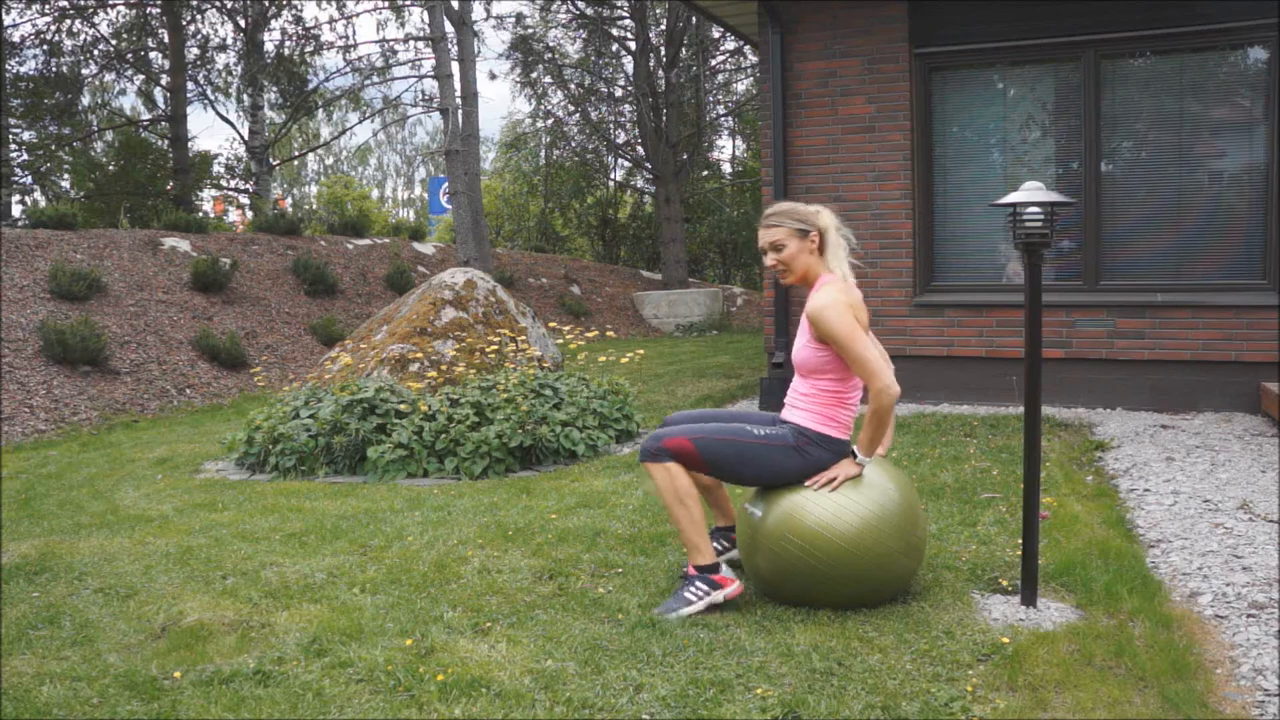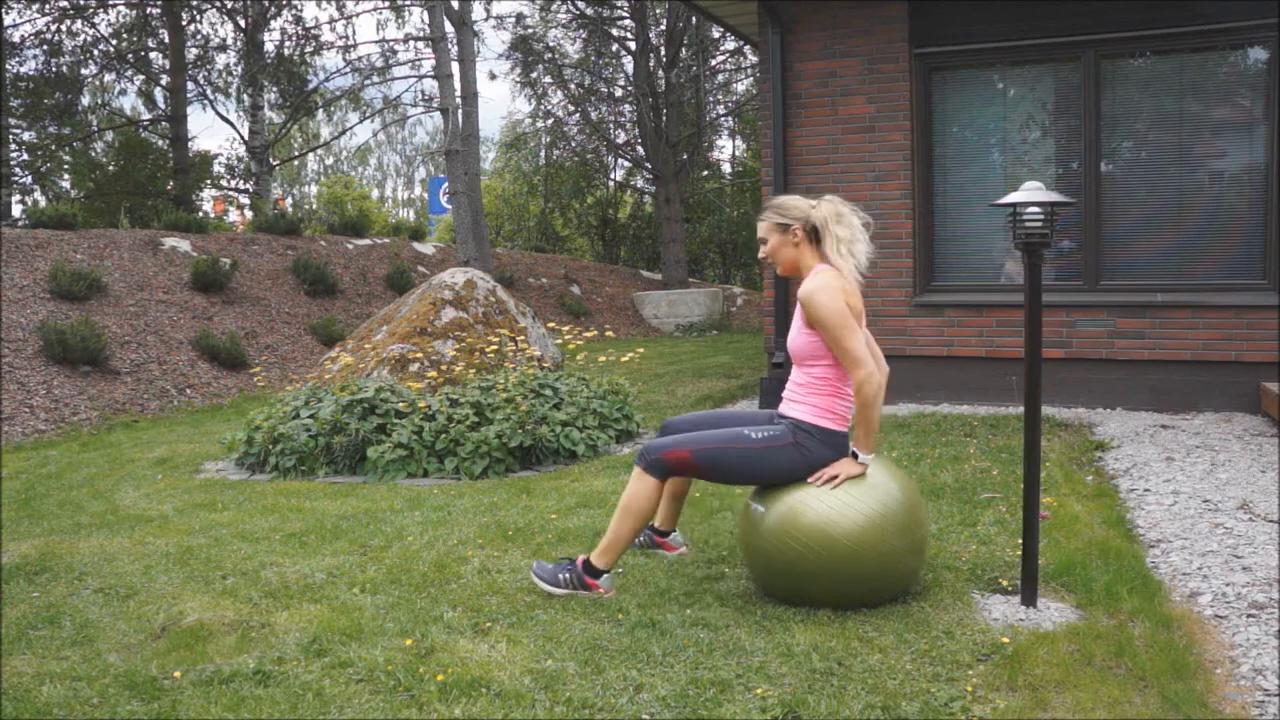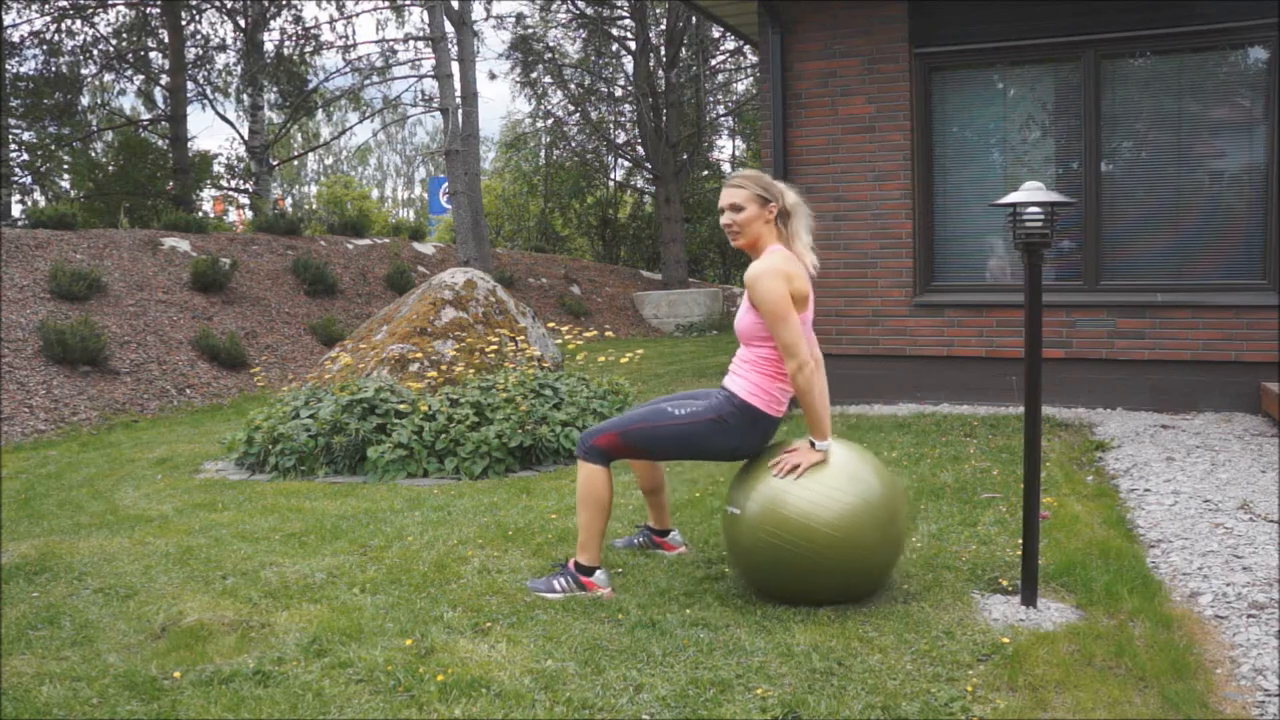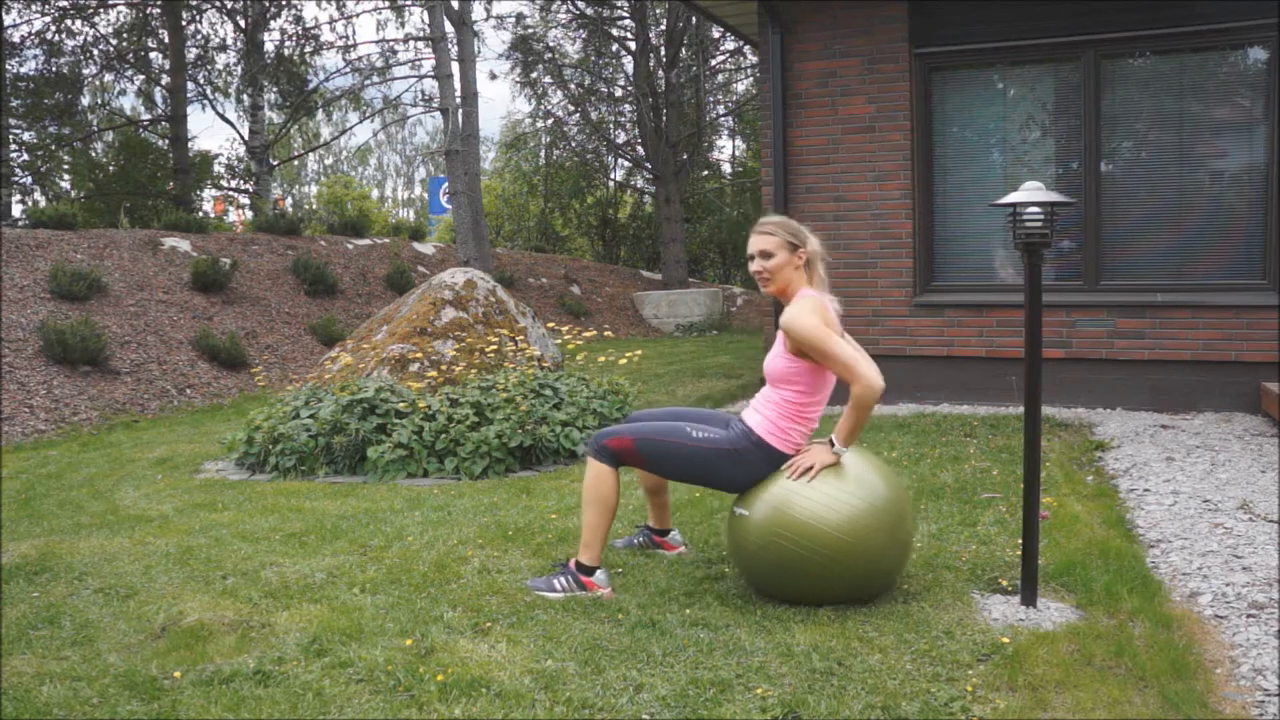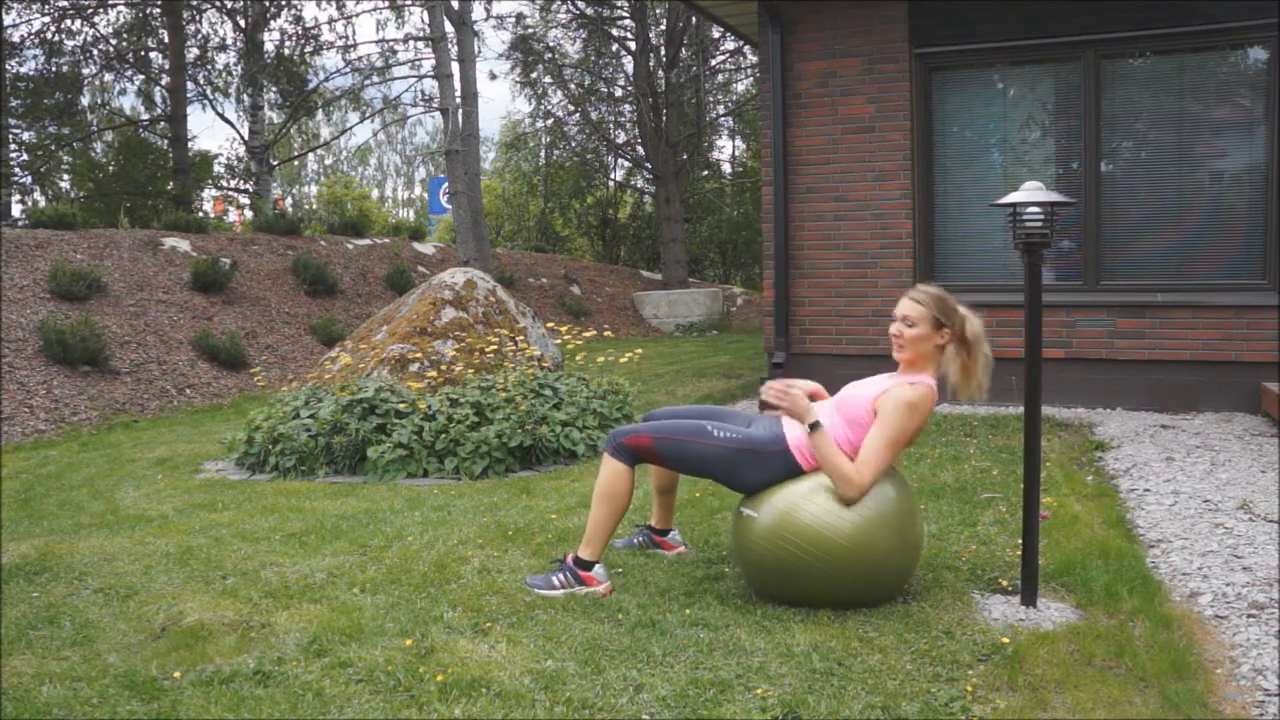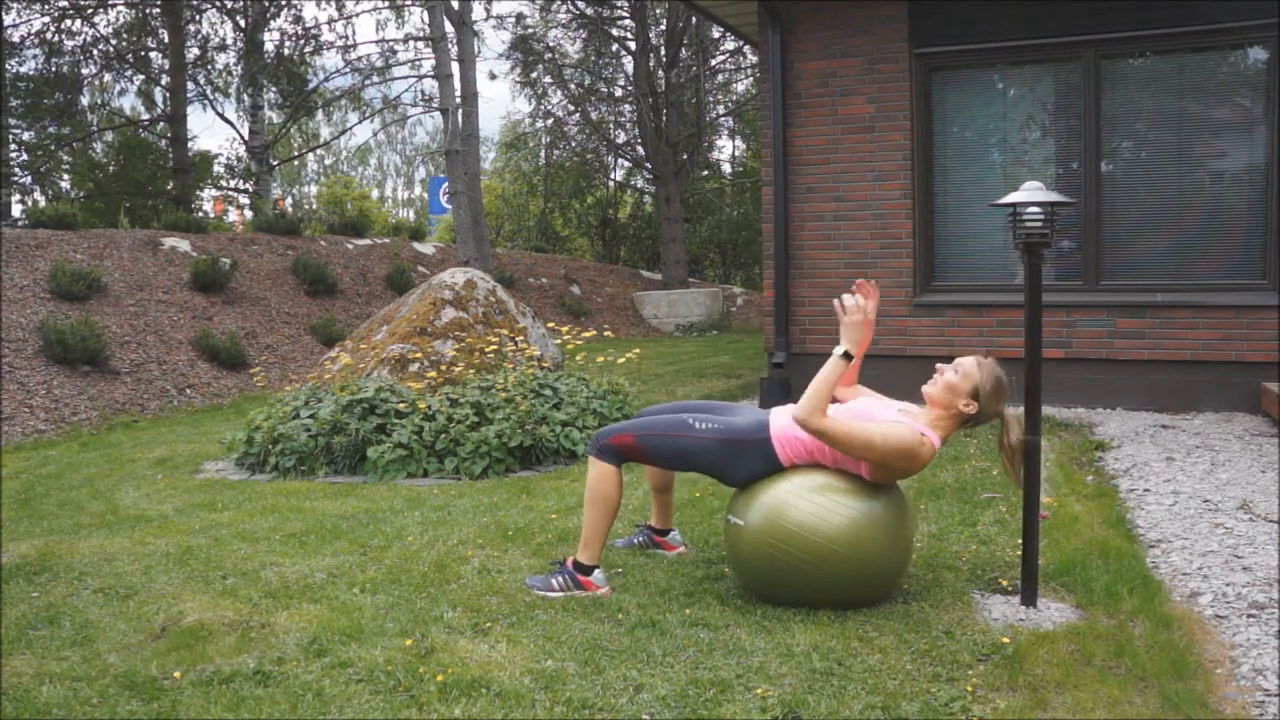
dt=0.4s
person 1, frame 1
left shoulder: (826, 303)
right shoulder: (831, 290)
left elbow: (885, 388)
right elbow: (883, 368)
left wrist: (858, 459)
right wrist: (879, 443)
left hip: (804, 448)
right hip: (796, 430)
left knee: (656, 448)
right knee: (675, 426)
left ankle: (710, 572)
right ankle: (729, 532)
person 1, frame 2
left shoulder: (818, 289)
right shoulder: (829, 285)
left elbow: (869, 377)
right elbow: (880, 368)
left wrist: (860, 457)
right wrist: (859, 443)
left hip: (805, 443)
right hip: (794, 427)
left knee: (656, 457)
right knee: (671, 432)
left ankle: (593, 573)
right ankle: (663, 531)
person 1, frame 3
left shoulder: (765, 271)
right shoulder: (782, 264)
left elbow: (801, 364)
right elbow: (813, 357)
left wrist: (818, 445)
right wrist: (819, 434)
left hip: (735, 417)
right hip: (738, 404)
left knee: (593, 444)
right knee: (630, 425)
left ankle: (587, 572)
right ankle: (662, 532)
person 1, frame 4
left shoulder: (798, 317)
right shoulder: (813, 304)
left elbow: (871, 383)
right elbow: (864, 371)
left wrist: (834, 447)
right wrist: (836, 438)
left hip: (748, 452)
right hip: (751, 433)
left knee: (604, 444)
right knee: (637, 422)
left ankle: (587, 573)
right ankle: (661, 533)
person 1, frame 5
left shoulder: (911, 396)
right shoulder: (911, 378)
left elbow: (851, 487)
left wrist: (810, 418)
right wrist: (818, 395)
left hip: (773, 455)
right hip: (778, 434)
left knee: (622, 442)
right knee: (655, 421)
left ankle: (584, 569)
right ankle: (661, 532)
person 1, frame 6
left shoulder: (911, 445)
right shoulder: (917, 419)
left elbow: (808, 418)
right elbow: (844, 391)
left wrist: (847, 344)
right wrist: (862, 330)
left hip: (751, 447)
right hip: (763, 422)
left knee: (605, 443)
right knee: (643, 419)
left ankle: (584, 572)
right ankle: (662, 533)
